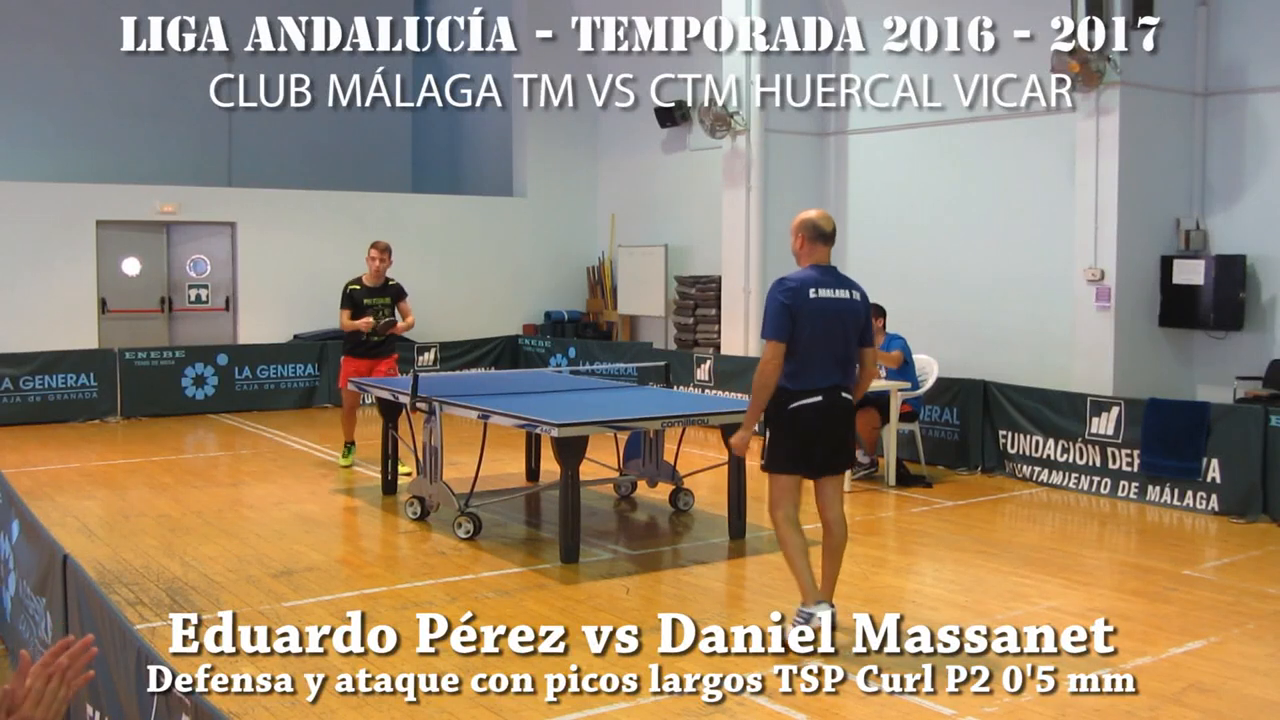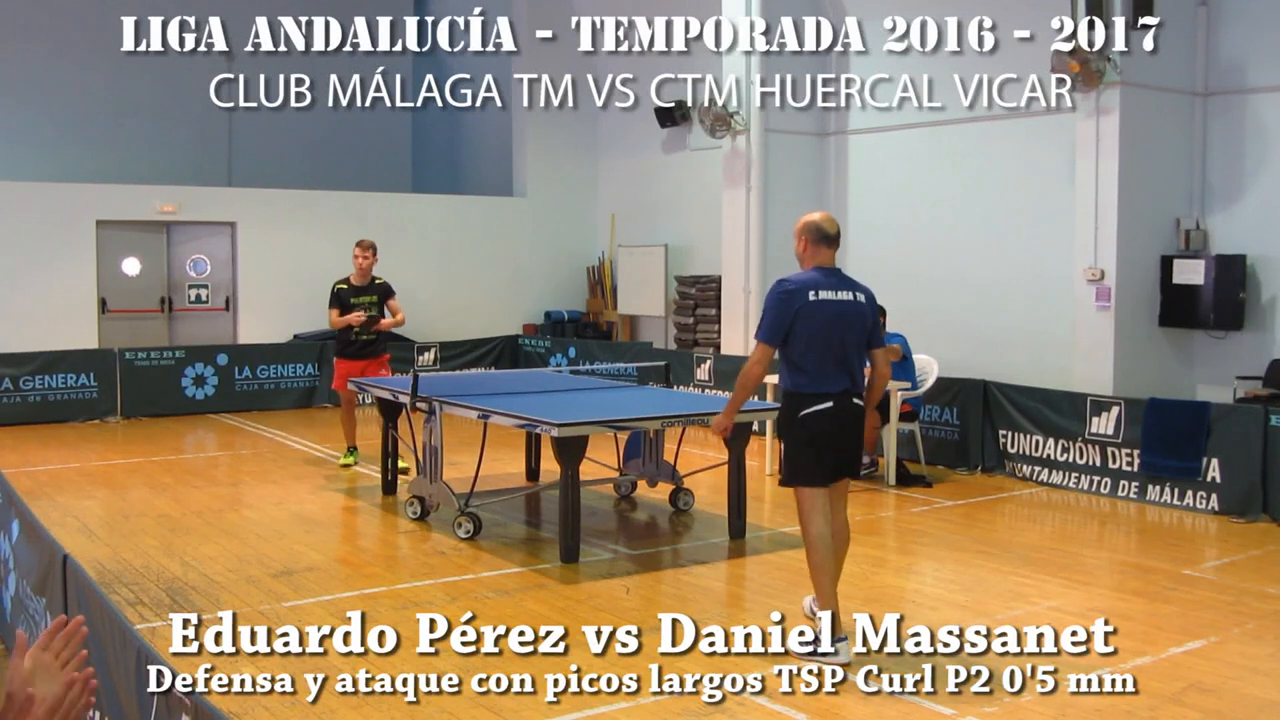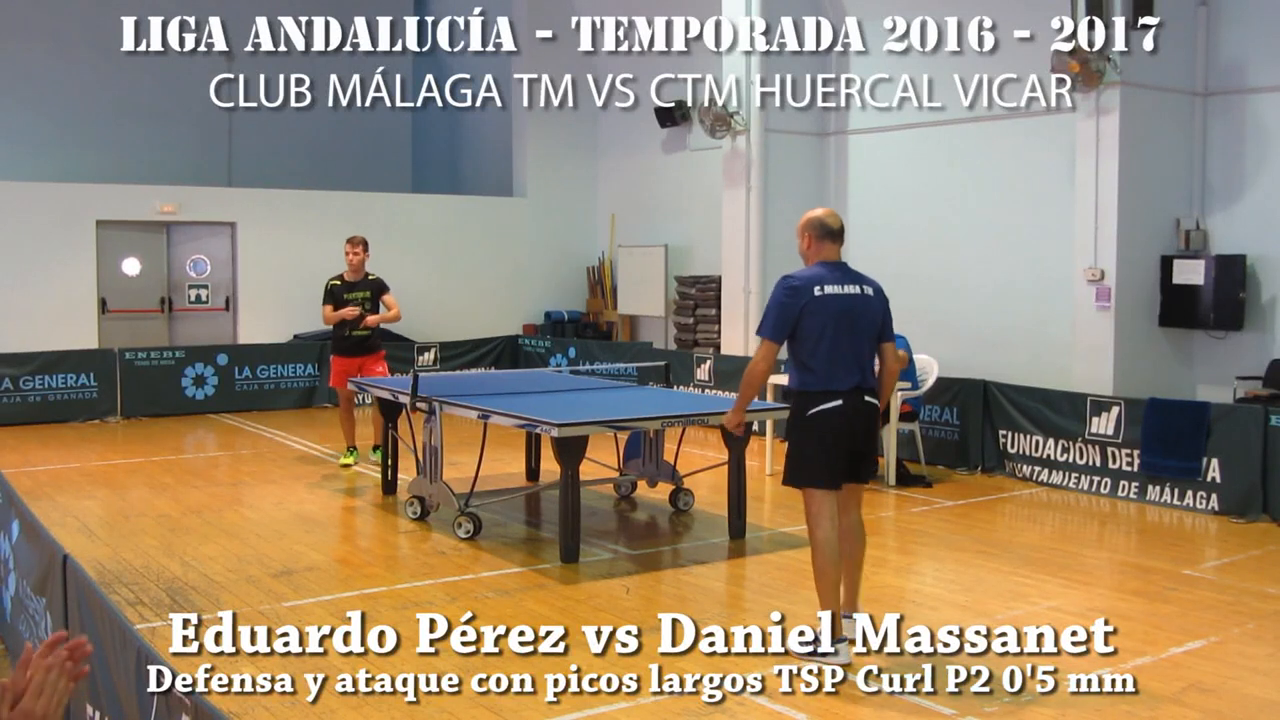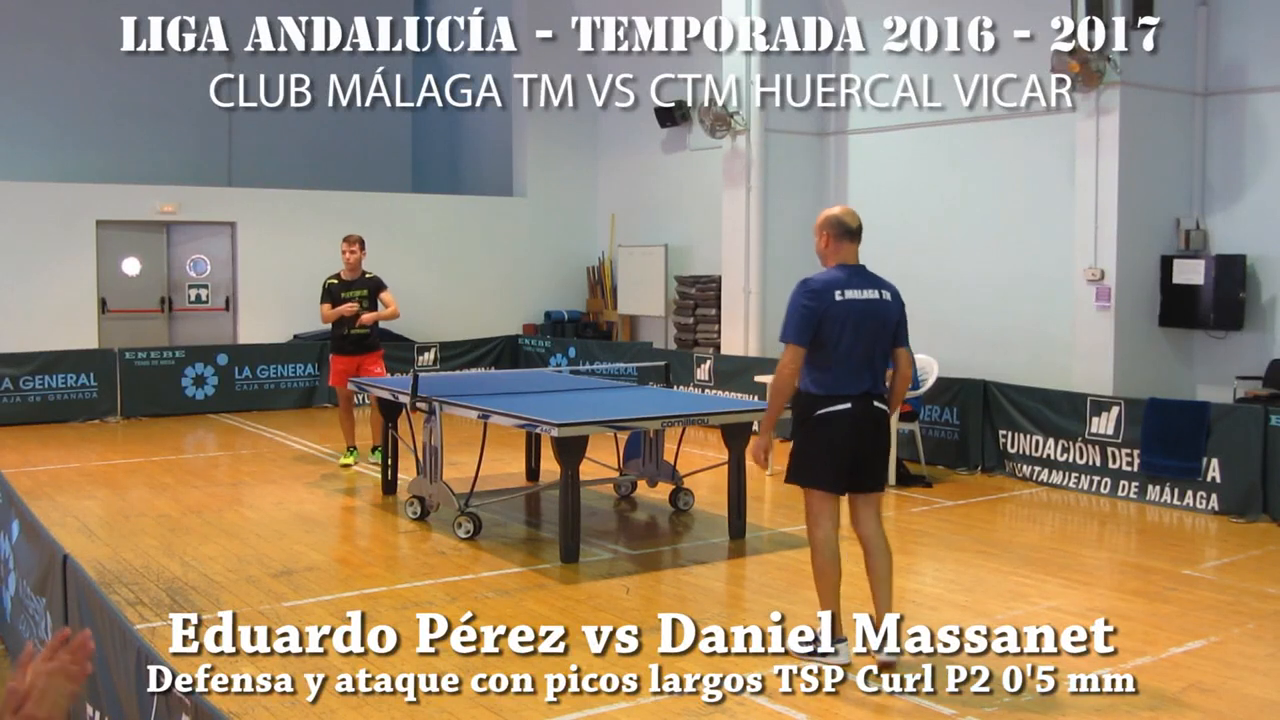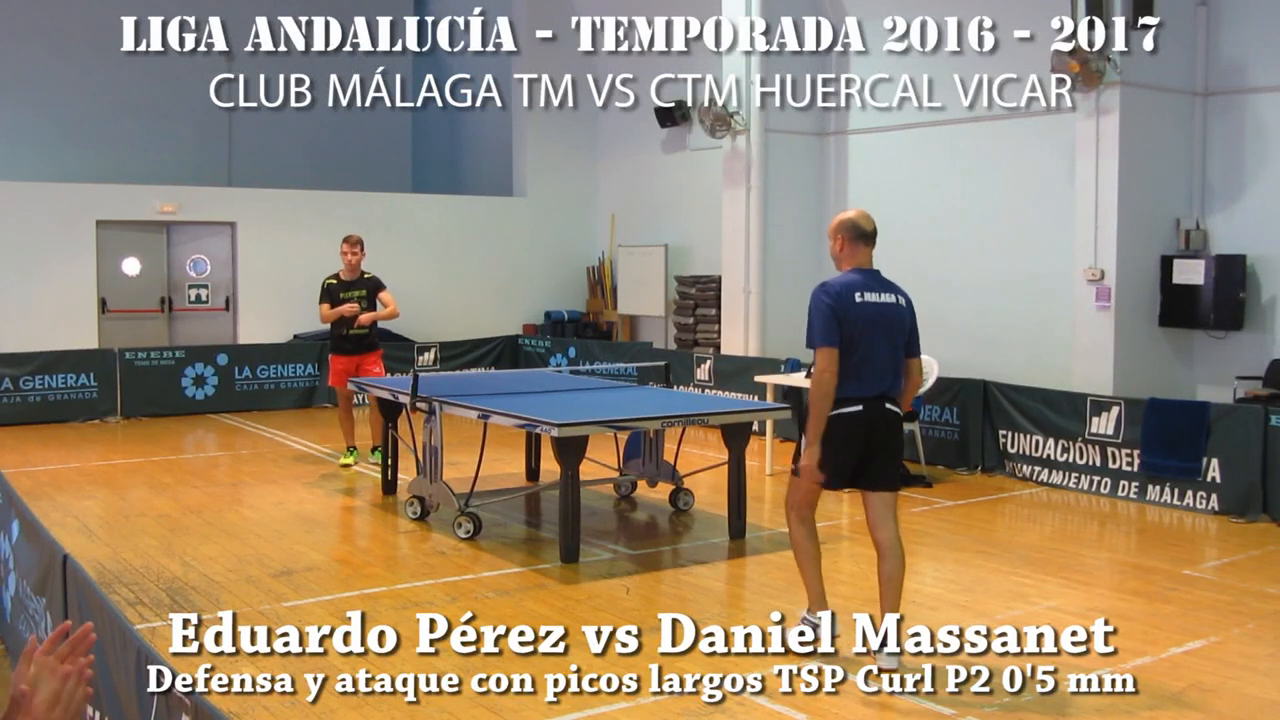
dt=0.2s
person 1, frame 1
left shoulder: (788, 288)
right shoulder: (856, 293)
left elbow: (772, 363)
right elbow: (869, 366)
left wrist: (748, 424)
left hip: (796, 408)
right hip: (839, 409)
left knee: (784, 510)
right knee: (832, 509)
left ankle: (811, 606)
right ankle: (825, 601)
person 1, frame 2
left shoulder: (789, 290)
right shoulder: (863, 296)
left elbow: (759, 363)
right elbow: (881, 370)
left wrist: (728, 412)
left hip: (807, 414)
right hip: (849, 412)
left knee: (816, 523)
right knee: (836, 512)
left ankle: (832, 634)
right ankle: (823, 601)
person 1, frame 3
left shoulder: (795, 286)
right shoulder: (872, 290)
left elbow: (764, 361)
right elbow: (891, 364)
left wrist: (738, 409)
left hip: (818, 413)
right hip: (863, 410)
left knee: (823, 524)
right knee: (850, 515)
left ankle: (832, 637)
right ankle: (850, 612)
person 1, frame 4
left shoulder: (813, 290)
right shoulder: (889, 293)
left elbow: (790, 368)
right elbow: (904, 370)
left wrist: (765, 430)
left hip: (826, 417)
right hip: (871, 417)
left knee: (823, 526)
right knee: (870, 527)
left ankle: (833, 638)
person 1, frame 5
left shoulder: (831, 293)
right shoulder: (900, 299)
left elbow: (826, 372)
right elbow: (913, 377)
left wrist: (812, 444)
left hip: (840, 417)
right hip: (884, 420)
left knee: (798, 511)
right knee: (885, 531)
left ankle: (818, 613)
person 2, frame 1
left shoulder: (394, 288)
right shoulder: (351, 288)
left elbow: (409, 318)
right elbow: (343, 323)
left wrist: (403, 326)
right wrist: (358, 323)
left hip: (384, 356)
right hip: (354, 356)
right knee: (349, 407)
right ankle: (349, 445)
person 2, frame 2
left shoulder: (382, 287)
right shoulder: (340, 288)
left elbow: (400, 317)
right elbow: (332, 322)
left wrist: (389, 323)
right wrist: (349, 319)
left hip: (376, 356)
right hip: (346, 356)
right knee: (347, 405)
right ankle: (351, 450)
person 2, frame 3
left shoulder: (376, 283)
right shoulder: (333, 285)
left elbow: (396, 313)
right elbow: (326, 318)
left wrist: (378, 318)
right wrist: (342, 313)
left hip: (372, 352)
right hip: (343, 354)
right knee: (345, 402)
left ankle: (378, 448)
right ankle: (351, 449)
person 2, frame 4
left shoulder: (373, 281)
right shoulder: (331, 284)
left elbow: (394, 311)
right elbow: (325, 317)
left wrist: (374, 315)
right wrist: (340, 310)
left hip: (370, 351)
right hip: (341, 353)
left knee: (378, 400)
right knee: (345, 401)
left ankle: (377, 449)
right ankle: (351, 449)
person 2, frame 5
left shoulder: (372, 281)
right shoulder: (330, 284)
left elbow: (394, 310)
right elbow: (324, 317)
left wrist: (371, 315)
right wrist: (341, 310)
left hip: (369, 351)
right hip: (341, 353)
left knee: (377, 400)
right knee: (344, 401)
left ankle: (377, 449)
right ankle: (351, 449)
